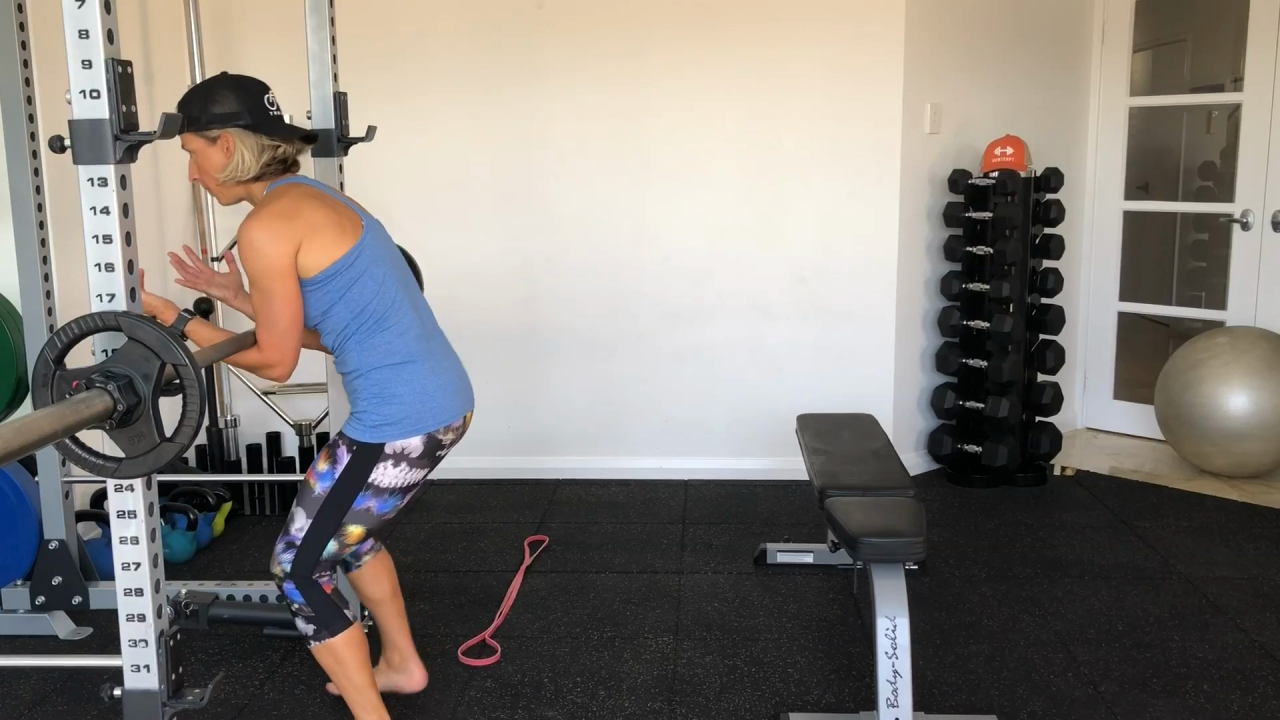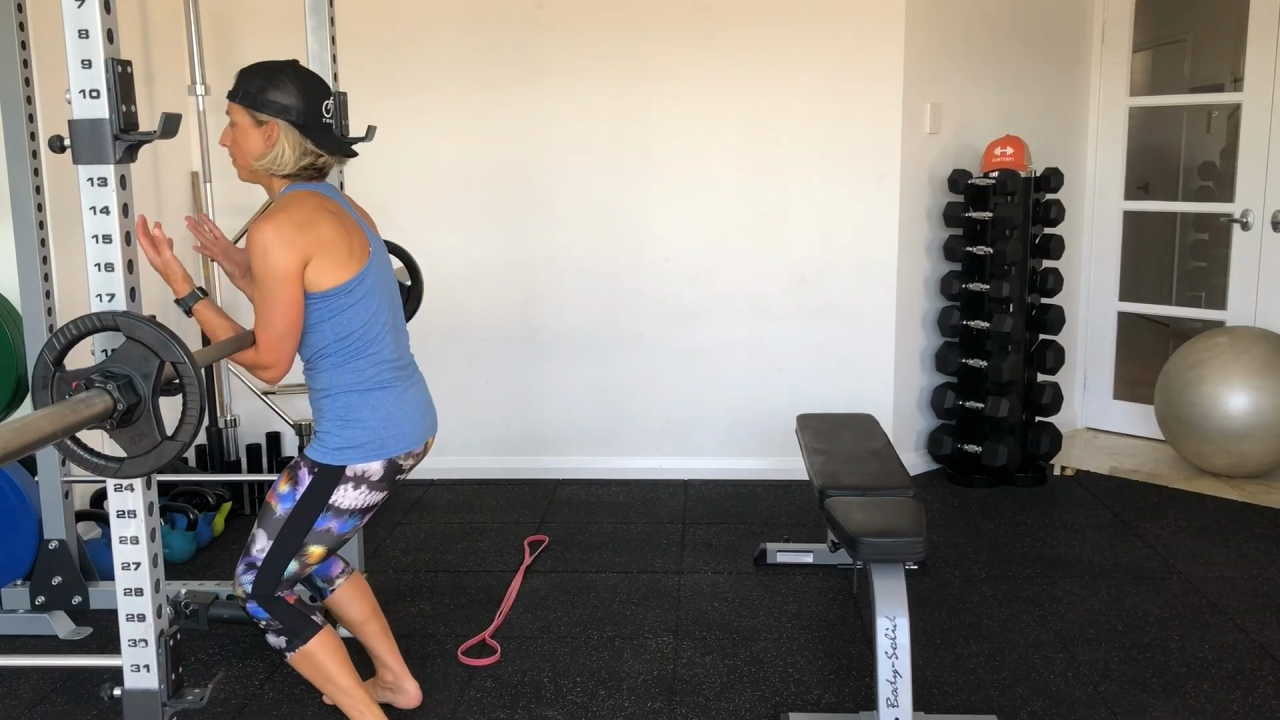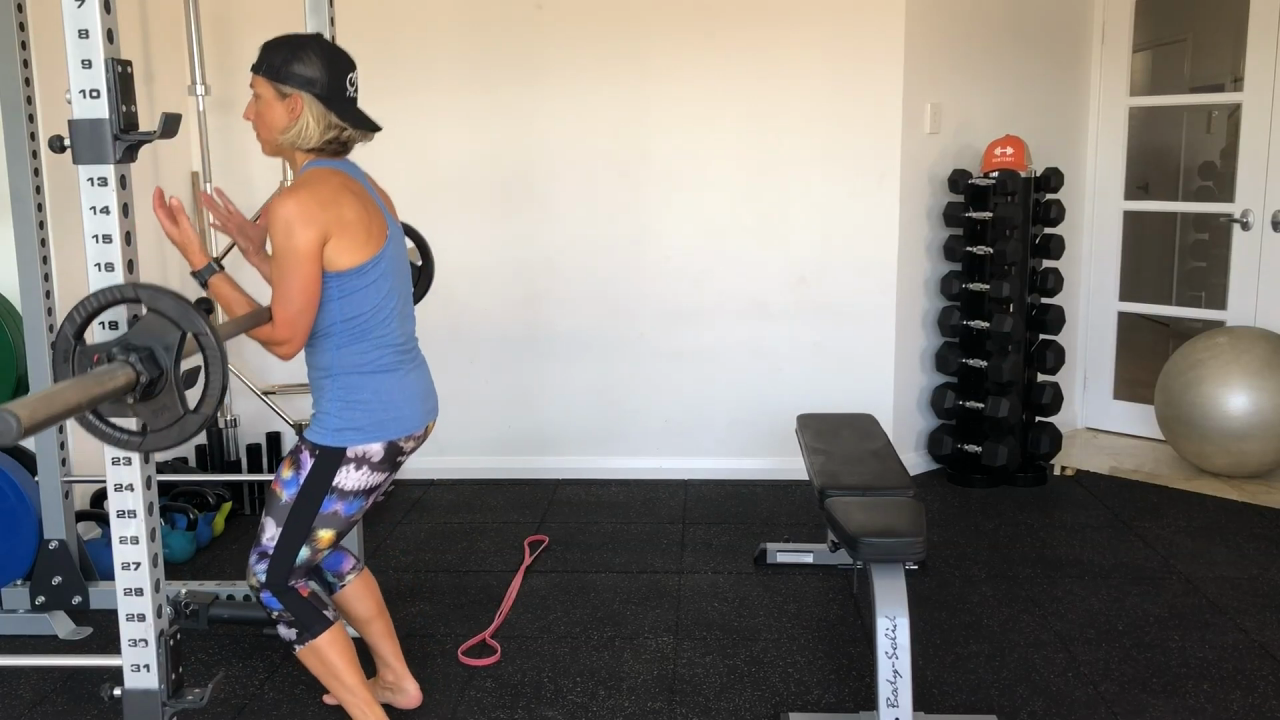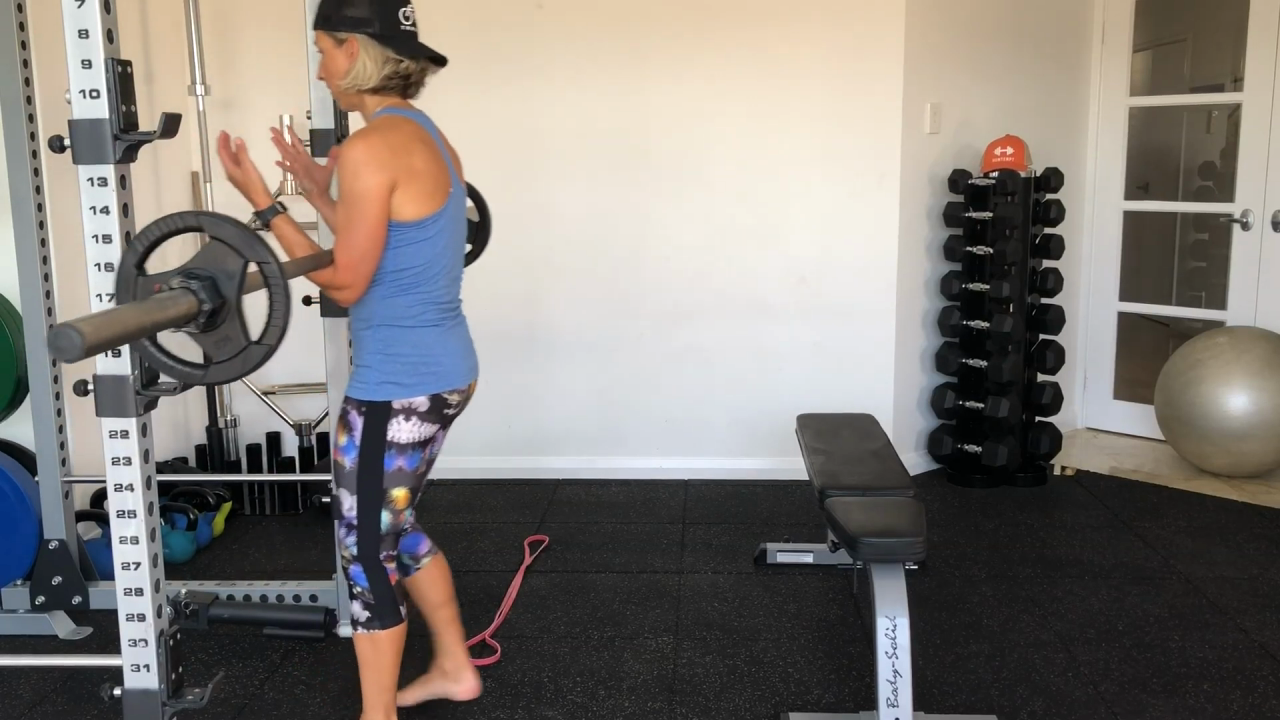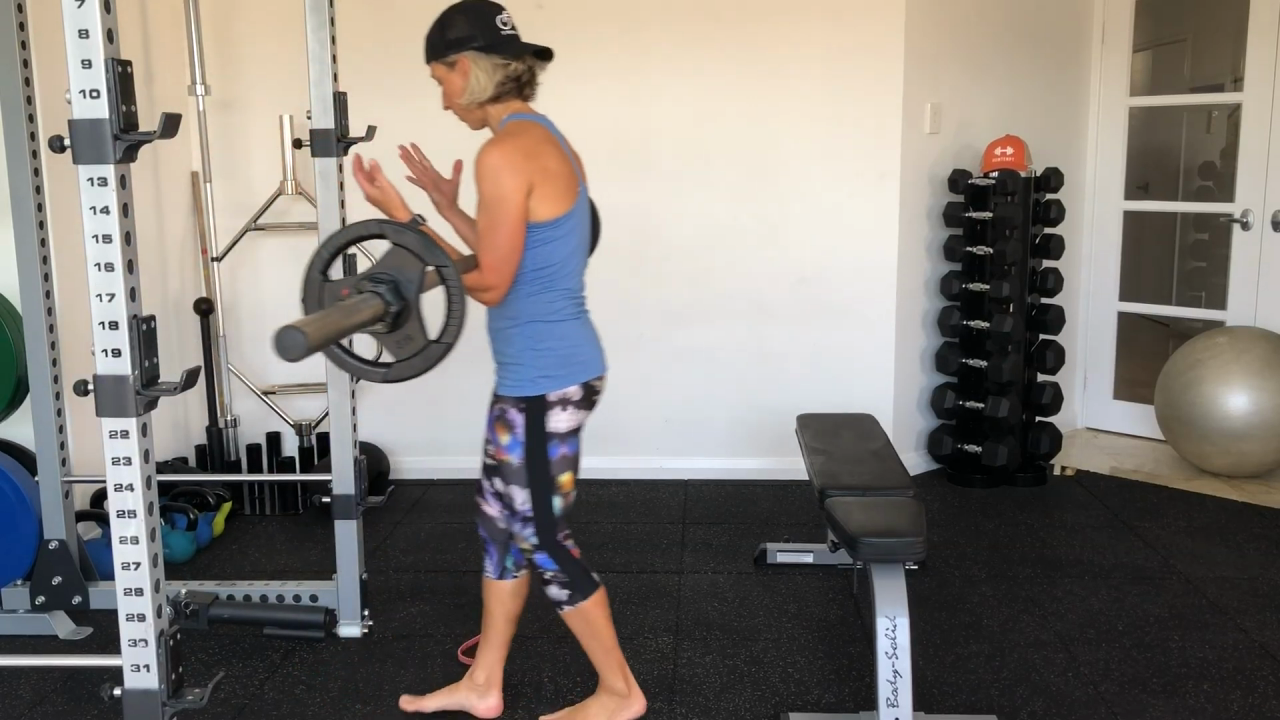
dt=0.7s
person 1, frame 1
left shoulder: (267, 226)
right shoulder: (315, 200)
left elbow: (275, 361)
left wrist: (169, 315)
right wrist: (240, 297)
left hip: (399, 420)
right hip: (440, 399)
left knee: (298, 569)
right knee: (341, 527)
right ankle: (402, 664)
person 1, frame 2
left shoulder: (279, 228)
right shoulder: (336, 207)
left elbow: (269, 362)
left wrist: (182, 287)
right wrist: (238, 271)
left hip: (361, 442)
right hip: (404, 422)
left knee: (261, 585)
right knee: (303, 550)
person 1, frame 3
left shoulder: (300, 203)
right shoulder: (357, 186)
left elbow: (286, 337)
left wrist: (199, 261)
right wrist: (255, 249)
left hip: (359, 424)
right hip: (403, 408)
left knee: (275, 575)
right knee: (312, 544)
person 1, frame 4
left shoulder: (371, 148)
right shoulder: (425, 136)
left elbow: (346, 282)
left wrist: (262, 201)
right wrist: (320, 194)
left hip: (397, 384)
right hip: (444, 369)
left knee: (368, 553)
right knee: (391, 528)
person 1, frame 5
left shoulder: (506, 153)
right shoulder: (545, 140)
left elbow: (490, 283)
left wrist: (401, 217)
right wrist: (446, 205)
left hip: (543, 377)
right hip: (552, 365)
left knee: (539, 539)
right knee: (502, 521)
